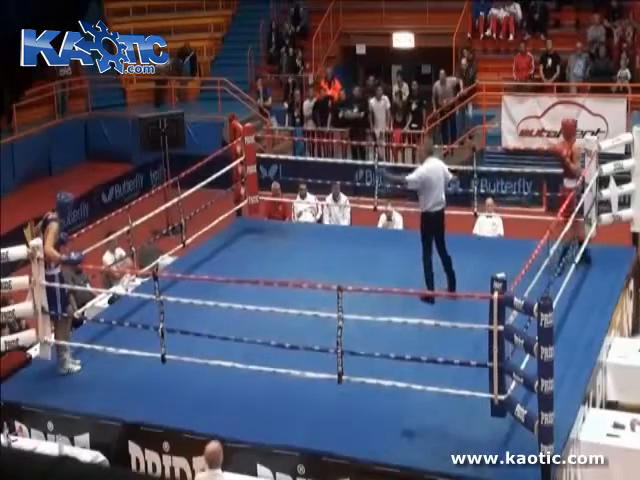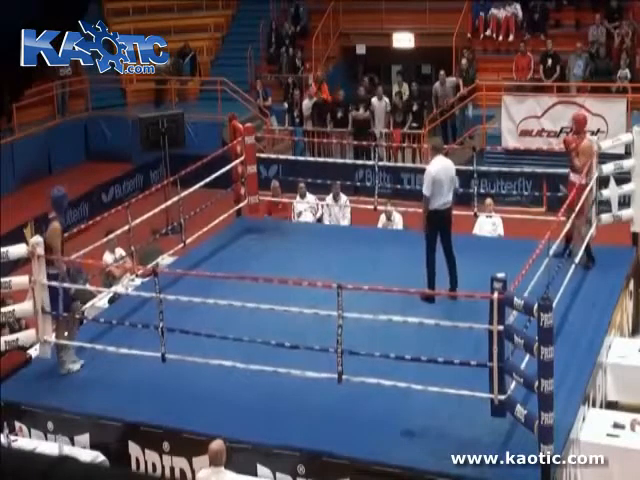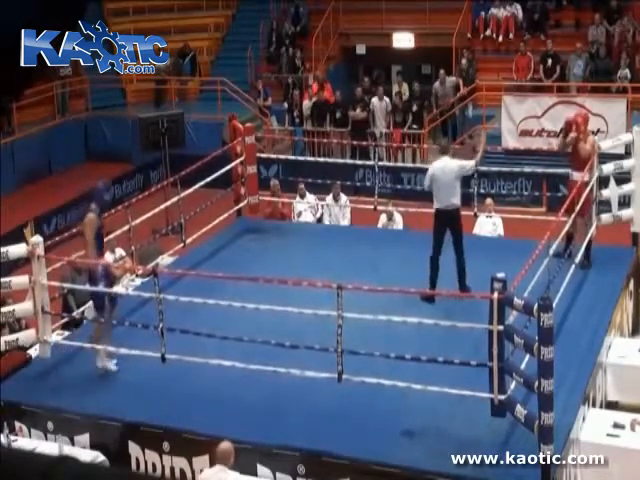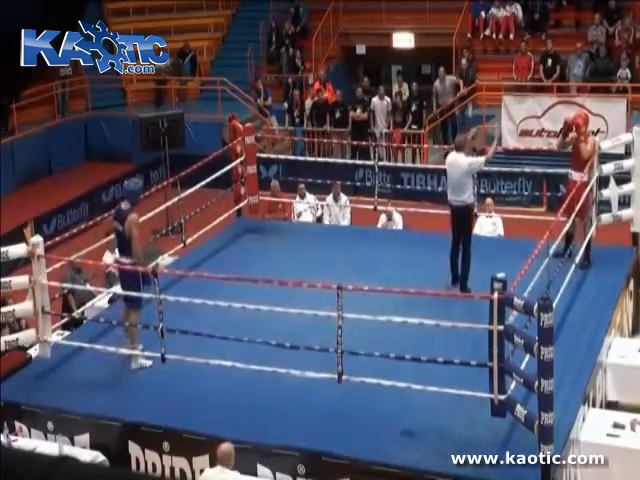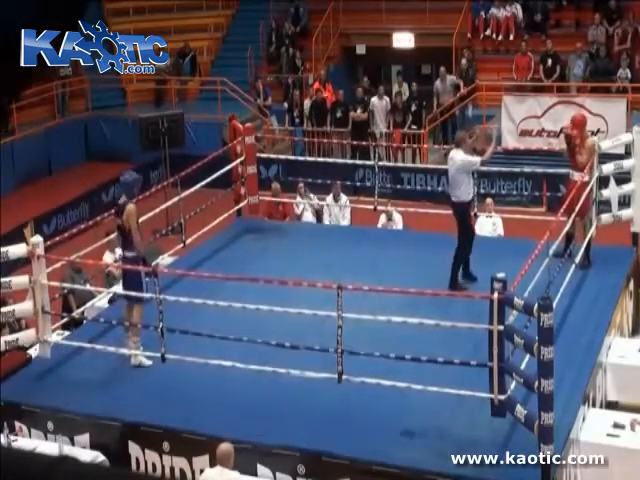
dt=1s
person 1, frame 1
left shoulder: (50, 217)
right shoulder: (54, 224)
left elbow: (38, 230)
right elbow: (48, 250)
right wrist: (67, 259)
left hip: (53, 272)
right hip: (51, 274)
left knee: (67, 313)
right knee: (60, 318)
left ankle: (66, 356)
right ankle: (63, 363)
person 1, frame 2
left shoulder: (56, 220)
right shoulder: (55, 225)
right elbow: (58, 257)
right wrist: (67, 282)
left hip: (59, 273)
right hip: (56, 275)
left knee: (74, 310)
right knee: (62, 319)
left ankle: (70, 355)
right ankle: (64, 363)
person 1, frame 3
left shoulder: (97, 214)
right shoulder: (92, 217)
right elbow: (90, 249)
left wrist: (109, 269)
right wrist: (98, 276)
left hip: (101, 268)
right hip: (97, 271)
left knee: (103, 314)
right knee: (105, 314)
left ankle: (102, 355)
right ankle: (101, 357)
person 1, frame 4
left shoulder: (117, 210)
right shoulder: (132, 217)
right elbow: (136, 248)
left hip: (121, 263)
right hip: (131, 265)
left knee: (127, 305)
right knee: (134, 310)
left ankle: (131, 346)
right ankle: (135, 357)
person 1, frame 5
left shoulder: (119, 206)
right shoulder: (131, 207)
right elbow: (136, 237)
right wrist: (145, 259)
left hip: (126, 257)
right hip: (134, 259)
left knee: (130, 302)
right knee: (138, 303)
left ankle: (130, 343)
right ankle: (135, 353)
person 2, frame 1
left shoulder: (424, 170)
right shoulder: (441, 164)
left elbow: (405, 181)
right elbow: (449, 179)
left wrist: (386, 175)
right wrist: (452, 176)
left hip: (428, 214)
right hip: (440, 211)
left knee: (427, 254)
right knee: (442, 249)
left ankle: (430, 292)
right ankle: (452, 286)
person 2, frame 2
left shoulder: (431, 168)
right shoulder: (450, 164)
left elbow: (427, 197)
left wrist: (424, 218)
left hip: (434, 213)
right hip: (447, 211)
left knee: (431, 252)
right knee: (448, 250)
left ankle: (431, 292)
right ankle: (453, 288)
person 2, frame 3
left shoulder: (433, 167)
right shoulder: (457, 165)
left elbow: (428, 188)
right elbow: (476, 161)
right wrist: (482, 143)
left hip: (440, 213)
right hip: (454, 212)
left knee: (436, 253)
right knee: (459, 251)
left ankle: (431, 291)
right ankle: (463, 287)
person 2, frame 4
left shoulder: (450, 158)
right shoulder: (468, 162)
left elbow: (459, 148)
right elbow: (488, 157)
left wrist: (469, 136)
right wrist: (496, 139)
left hip: (453, 207)
right hip: (465, 208)
left knee: (455, 243)
right knee: (466, 248)
left ankle: (454, 278)
right ankle: (463, 286)
person 2, frame 5
left shoulder: (454, 154)
right shoulder: (463, 160)
left elbow: (465, 148)
right elbow: (485, 158)
left wrist: (475, 138)
right wrist: (494, 140)
left hip: (458, 202)
right hip: (462, 204)
left knee: (469, 236)
right knee: (463, 242)
left ankle: (465, 271)
right ankle: (453, 282)
person 3, frame 1
left shoulder: (576, 147)
right shoulder: (565, 145)
left elbow: (577, 171)
left wrist: (566, 159)
right wrist: (562, 158)
left hip: (573, 188)
right hip: (567, 186)
left knee: (570, 224)
right knee: (575, 224)
left ankle: (562, 261)
right ankle: (585, 255)
person 3, frame 2
left shoulder: (585, 144)
right shoulder: (576, 139)
left elbow: (580, 167)
left wrist: (572, 152)
right wrist: (570, 149)
left hip: (580, 184)
right hip: (573, 181)
left knee: (579, 220)
right knee: (570, 217)
left ankle: (590, 257)
right ankle: (567, 249)
person 3, frame 3
left shoulder: (590, 139)
right shoulder: (573, 137)
left elbow: (584, 153)
right elbow: (560, 149)
left wrist: (580, 135)
right wrist: (566, 133)
left hip: (584, 181)
right hip: (573, 179)
left knee: (585, 219)
right knee: (571, 215)
left ankle: (587, 257)
right ankle: (567, 249)
person 3, frame 4
left shoulder: (591, 139)
right shoulder: (574, 137)
left elbow: (585, 155)
right elbow: (560, 147)
left wrist: (581, 136)
right wrist: (565, 132)
left hip: (584, 181)
right hip: (573, 179)
left knee: (584, 219)
right knee: (570, 216)
left ankle: (587, 257)
right ankle: (567, 249)
person 3, frame 5
left shoulder: (590, 142)
right shoulder: (574, 139)
left elbow: (581, 163)
left wrist: (577, 144)
right wrist: (568, 143)
left hip: (584, 182)
right hip: (573, 179)
left knee: (584, 219)
right knee: (570, 215)
left ankle: (587, 257)
right ankle: (567, 249)
